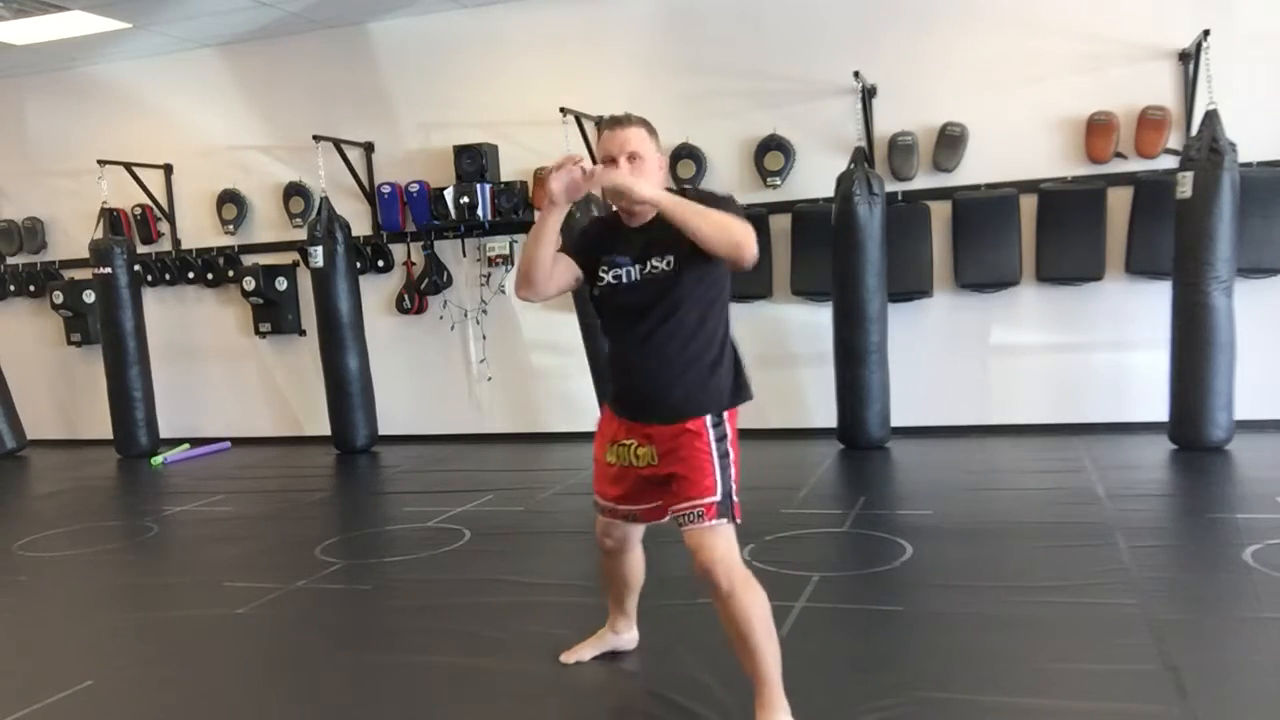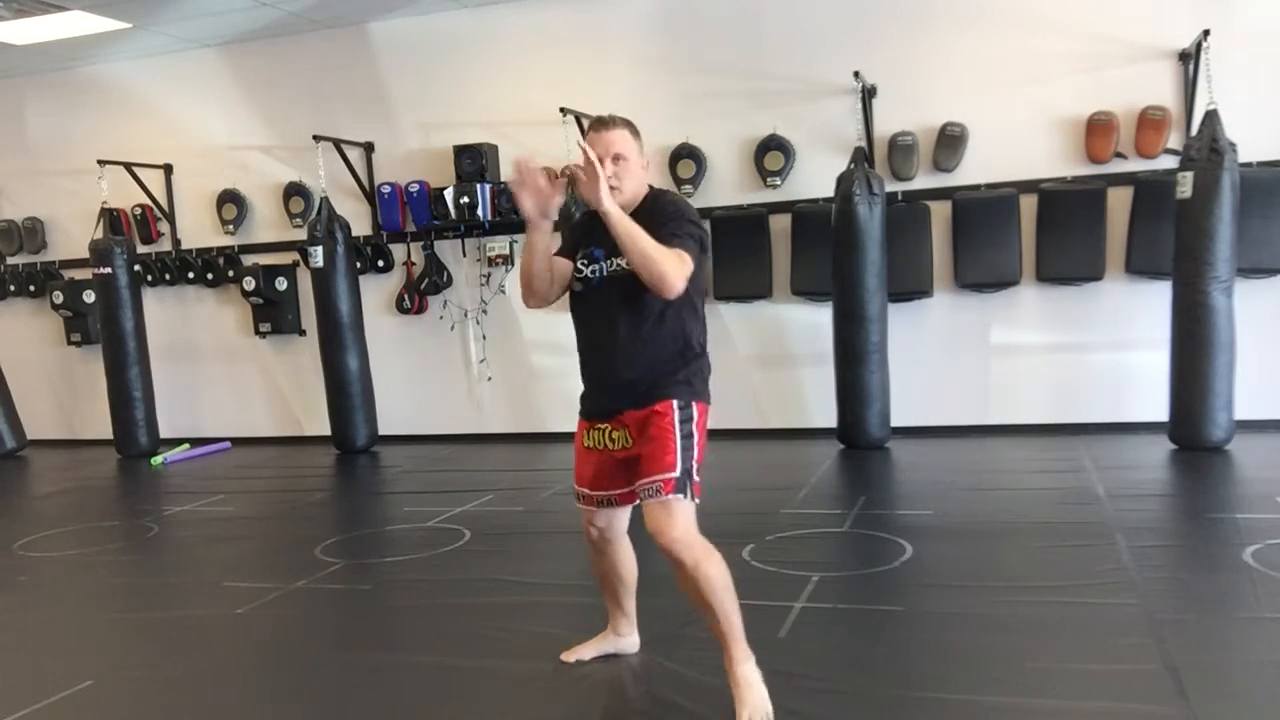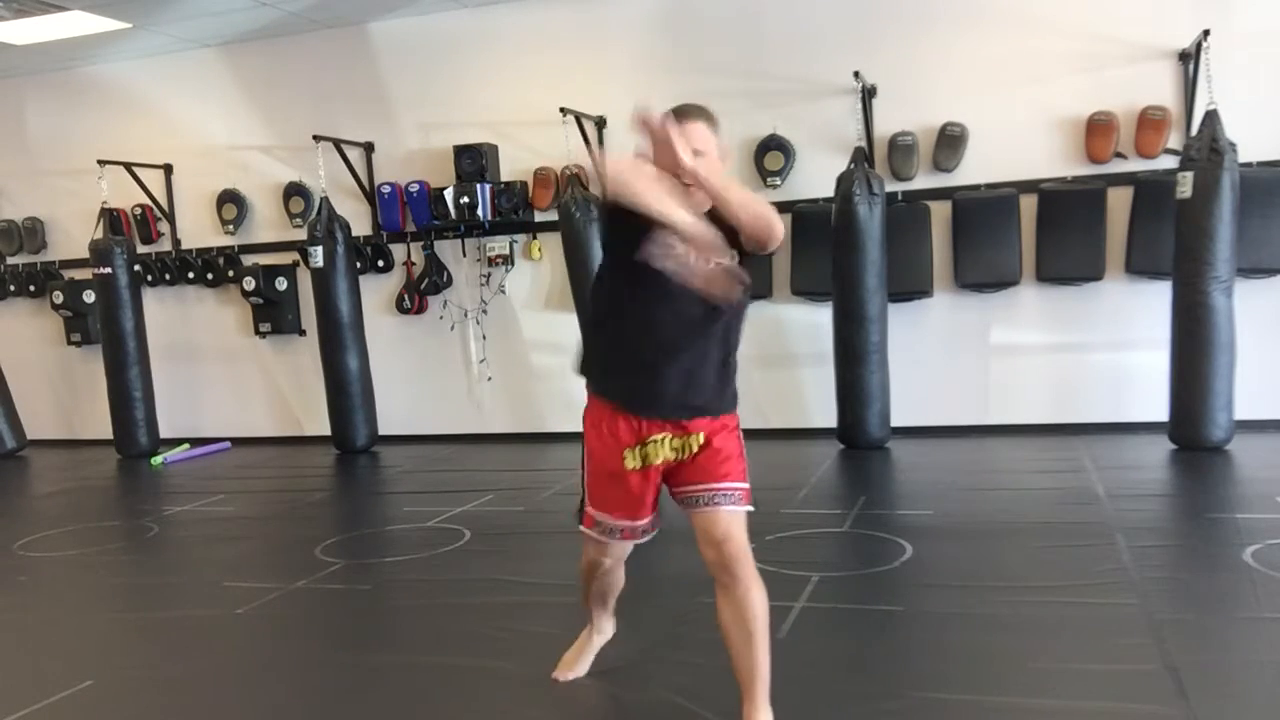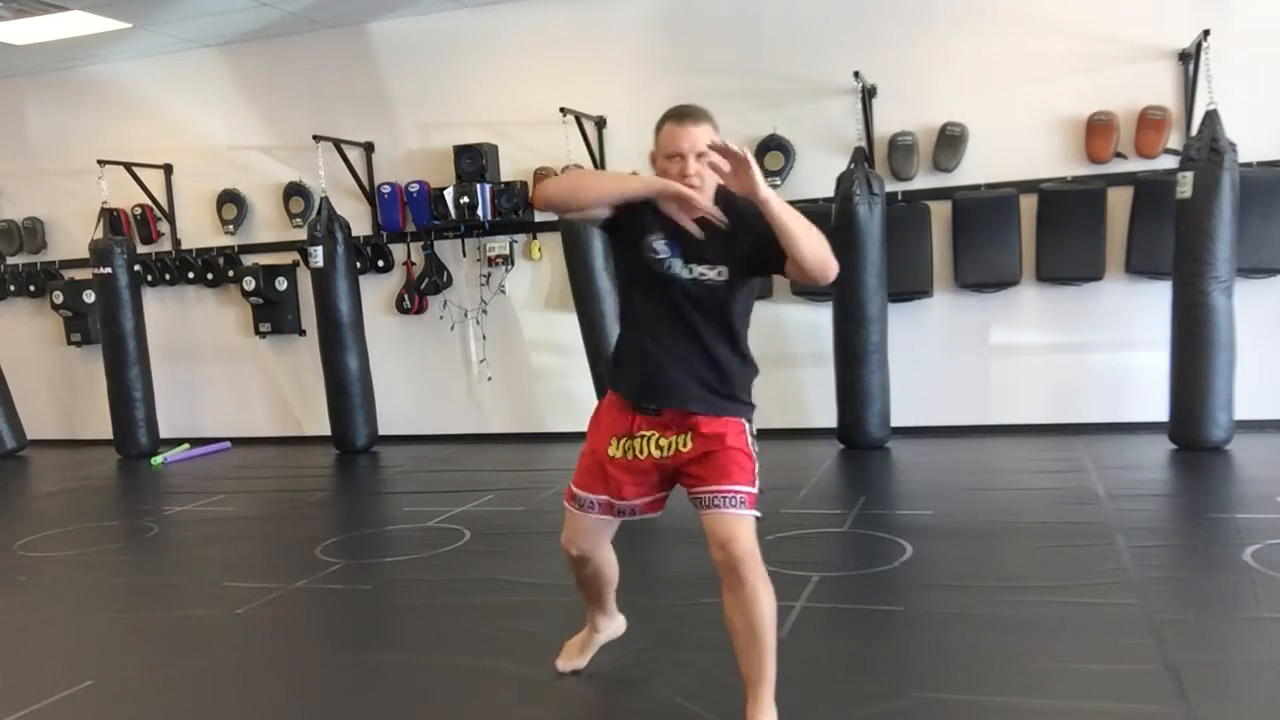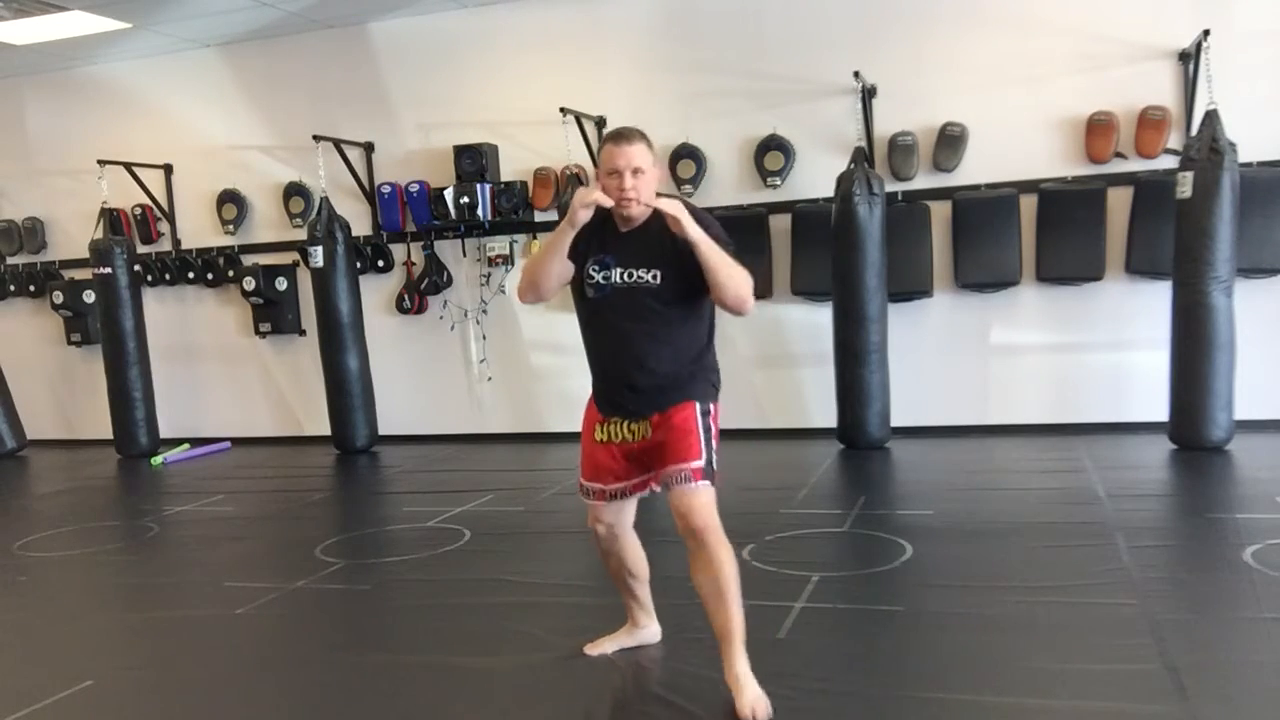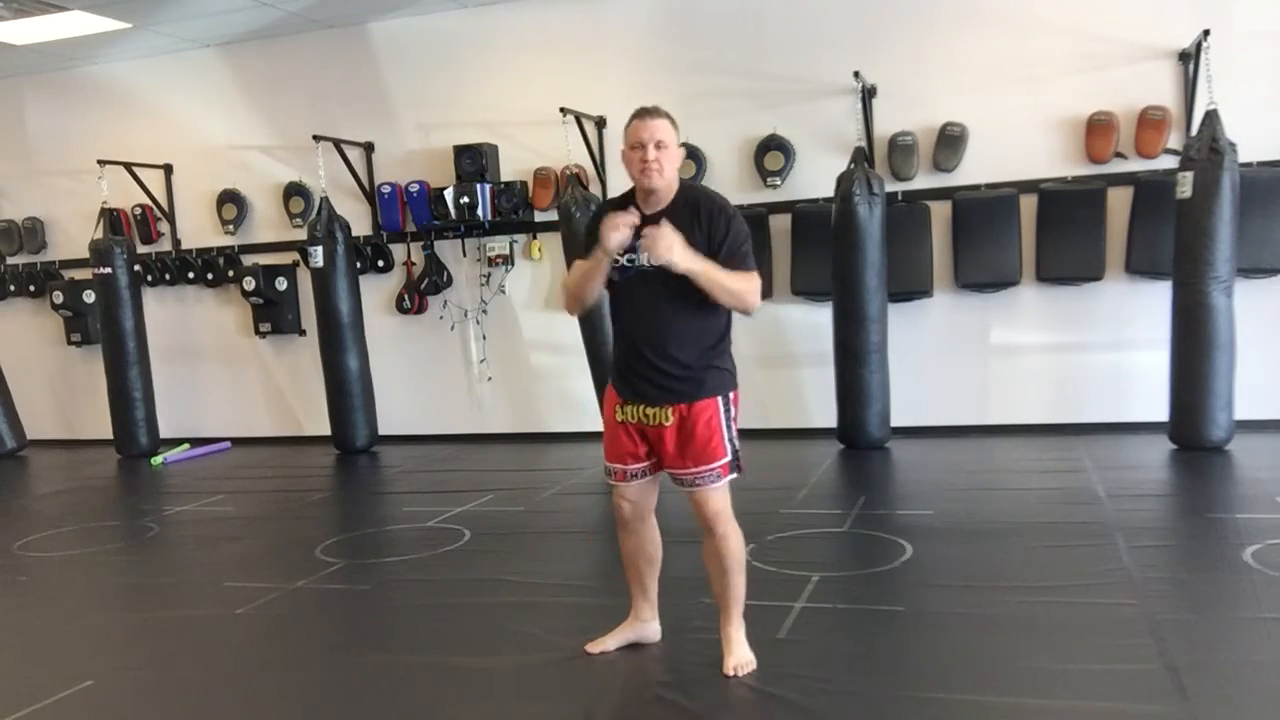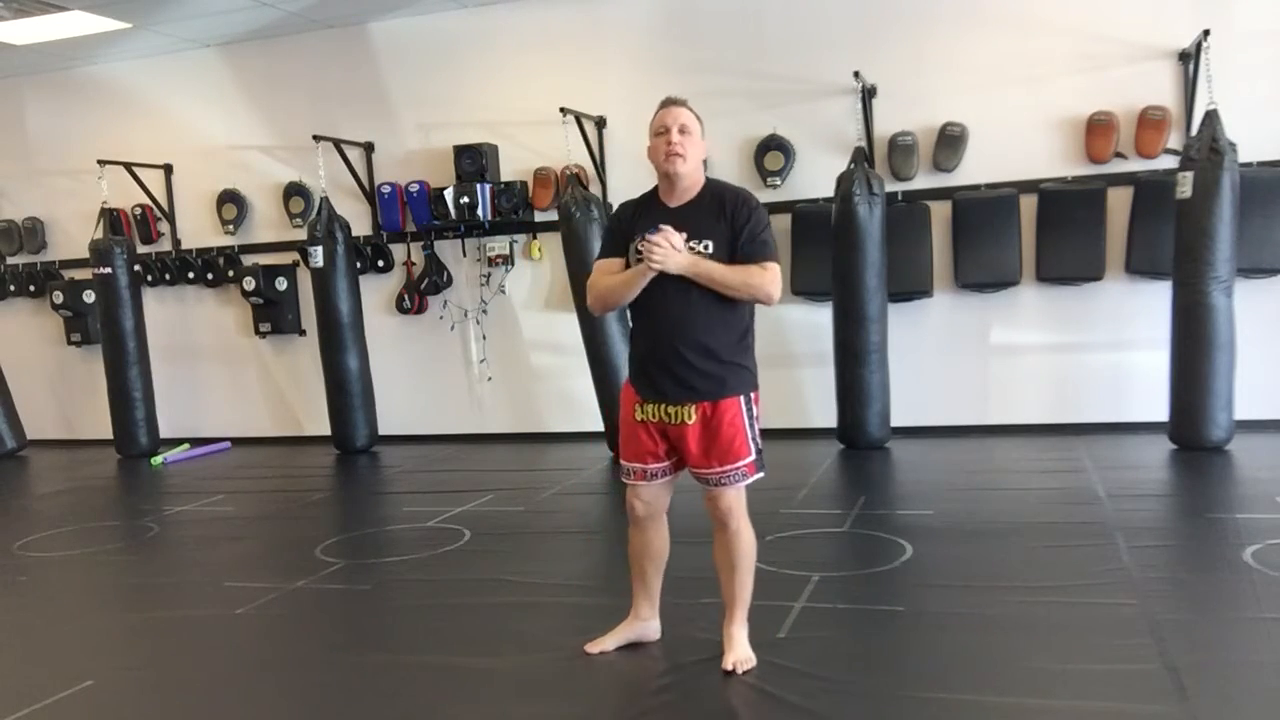
dt=0.4s
person 1, frame 1
left shoulder: (695, 208)
right shoulder: (598, 235)
left elbow: (745, 248)
right elbow: (531, 288)
left wrist: (654, 197)
right wrist: (554, 209)
left hip: (697, 419)
right hip: (627, 416)
left knee: (716, 561)
right knee: (613, 534)
right ankle: (620, 626)
person 1, frame 2
left shoulder: (672, 214)
right shoulder: (583, 229)
left elbow: (669, 281)
right elbow: (536, 294)
left wrist: (609, 206)
right wrist: (538, 219)
left hip: (667, 400)
right hip: (602, 406)
left knee: (673, 533)
right knee: (600, 526)
left ankle: (741, 662)
right ankle: (622, 629)
person 1, frame 3
left shoulder: (730, 222)
right shoulder: (635, 212)
left elbow: (769, 230)
right elbow: (619, 172)
left wrist: (694, 166)
right wrist: (691, 233)
left hip: (706, 417)
right hip: (625, 416)
left knee: (730, 555)
right knee: (606, 550)
right ankle: (597, 626)
person 1, frame 4
left shoulder: (744, 217)
right shoulder: (637, 201)
left elbow: (823, 270)
right elbow: (552, 194)
left wrist: (761, 193)
right wrist: (649, 187)
left hip: (716, 416)
right hip: (633, 409)
left knee: (737, 552)
right knee: (579, 540)
right ankle: (602, 621)
person 1, frame 5
left shoulder: (688, 225)
right shoulder: (587, 232)
left elbow: (741, 301)
right elbow: (530, 290)
left wrist: (691, 230)
right wrist: (570, 223)
left hip: (680, 402)
right hip: (610, 407)
left knee: (698, 520)
right knee: (606, 524)
left ankle: (738, 667)
right ankle: (642, 622)
person 1, frame 6
left shoulder: (711, 212)
right shoulder: (612, 219)
left elbow: (750, 297)
right elbow: (574, 301)
left wrist: (688, 260)
right wrist: (603, 253)
left hip: (700, 391)
right hip: (629, 392)
left knee: (712, 512)
right knee: (630, 507)
left ankle: (734, 629)
right ankle: (643, 618)
person 1, frame 7
left shoulder: (737, 206)
right shoulder: (629, 218)
left elbow: (768, 287)
right elbow: (597, 299)
left wrist: (685, 262)
right wrist: (646, 267)
left hip: (721, 389)
right hip: (647, 391)
left knee: (727, 510)
right knee: (642, 506)
left ankle: (736, 628)
right ankle: (643, 617)
